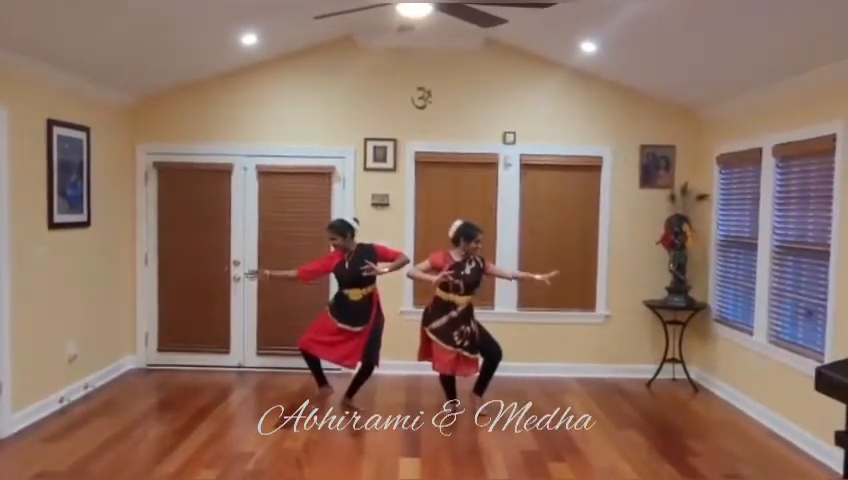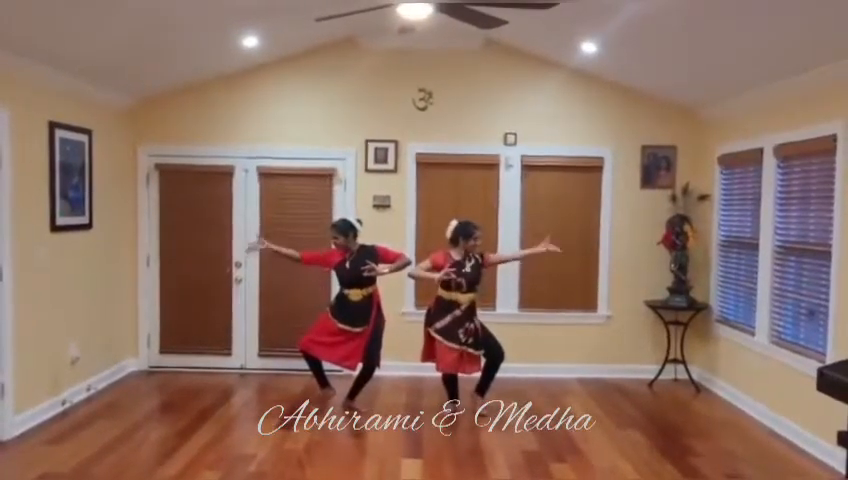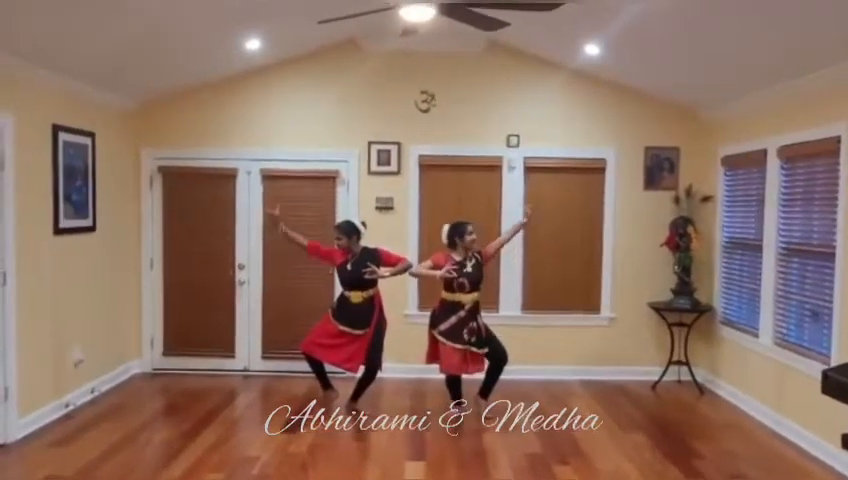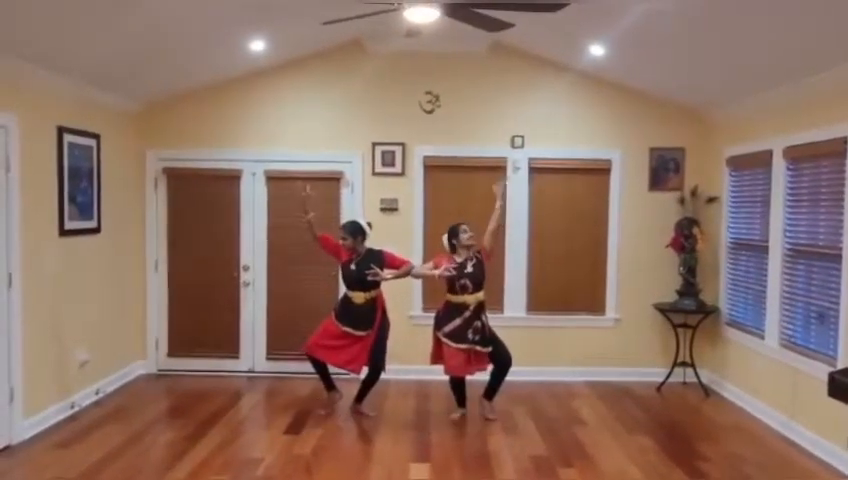
dt=0.5s
person 1, frame 1
left shoulder: (477, 263)
right shoulder: (442, 258)
left elbow: (506, 274)
right elbow: (411, 272)
left wrist: (535, 277)
right wrist: (433, 278)
left hip: (464, 318)
right hip: (441, 318)
left knee: (494, 353)
right knee: (446, 363)
left ankle: (477, 394)
right ankle: (453, 404)
person 1, frame 2
left shoulder: (478, 259)
right shoulder: (442, 257)
left elbow: (508, 257)
right elbow: (413, 272)
left wrist: (537, 250)
right wrist: (435, 276)
left hip: (467, 317)
right hip: (444, 317)
left knee: (496, 354)
right knee: (449, 363)
left ankle: (479, 395)
right ankle: (453, 404)
person 1, frame 3
left shoulder: (479, 258)
right shoulder: (443, 259)
left elbow: (503, 239)
right elbow: (414, 270)
left wrist: (523, 222)
right wrist: (437, 274)
left hip: (472, 318)
right hip: (448, 319)
left knee: (499, 357)
right knee: (452, 365)
left ankle: (482, 398)
right ankle: (457, 405)
person 1, frame 4
left shoulder: (480, 257)
right shoulder: (445, 261)
left elbow: (492, 229)
right elbow: (415, 271)
left wrist: (499, 201)
right wrist: (436, 273)
left hip: (477, 319)
right hip: (452, 319)
left knee: (504, 360)
right knee: (456, 366)
left ankle: (487, 399)
right ankle: (461, 407)
person 2, frame 1
left shoulder: (371, 251)
right shoulder: (333, 259)
left elbow: (404, 258)
right elbow: (302, 272)
left wrist: (384, 269)
right wrist: (271, 274)
left hip: (367, 314)
right hip: (340, 310)
left knee: (369, 361)
right knee: (307, 344)
left ankle: (348, 398)
right ankle: (323, 386)
person 2, frame 2
left shoulder: (373, 252)
right shoulder: (334, 256)
left elbow: (405, 260)
right elbow: (301, 256)
left wrist: (384, 270)
right wrist: (270, 246)
left hip: (367, 313)
right hip: (341, 311)
left knee: (370, 362)
right knee: (308, 345)
left ankle: (350, 400)
right ankle: (325, 387)
person 2, frame 3
left shoulder: (373, 255)
right shoulder: (336, 255)
left elbow: (407, 264)
right elbow: (305, 243)
left wrist: (386, 273)
right wrist: (281, 227)
left hip: (370, 317)
right hip: (342, 313)
left knee: (372, 365)
right knee: (310, 348)
left ankle: (353, 402)
right ankle: (328, 390)
person 2, frame 4
left shoulder: (379, 257)
right shoulder: (342, 254)
left elbow: (410, 267)
right elbow: (316, 234)
left wrist: (389, 276)
right wrist: (306, 204)
left hip: (372, 317)
right hip: (345, 313)
left knee: (376, 366)
right knee: (313, 348)
left ankle: (357, 404)
right ankle: (332, 392)
